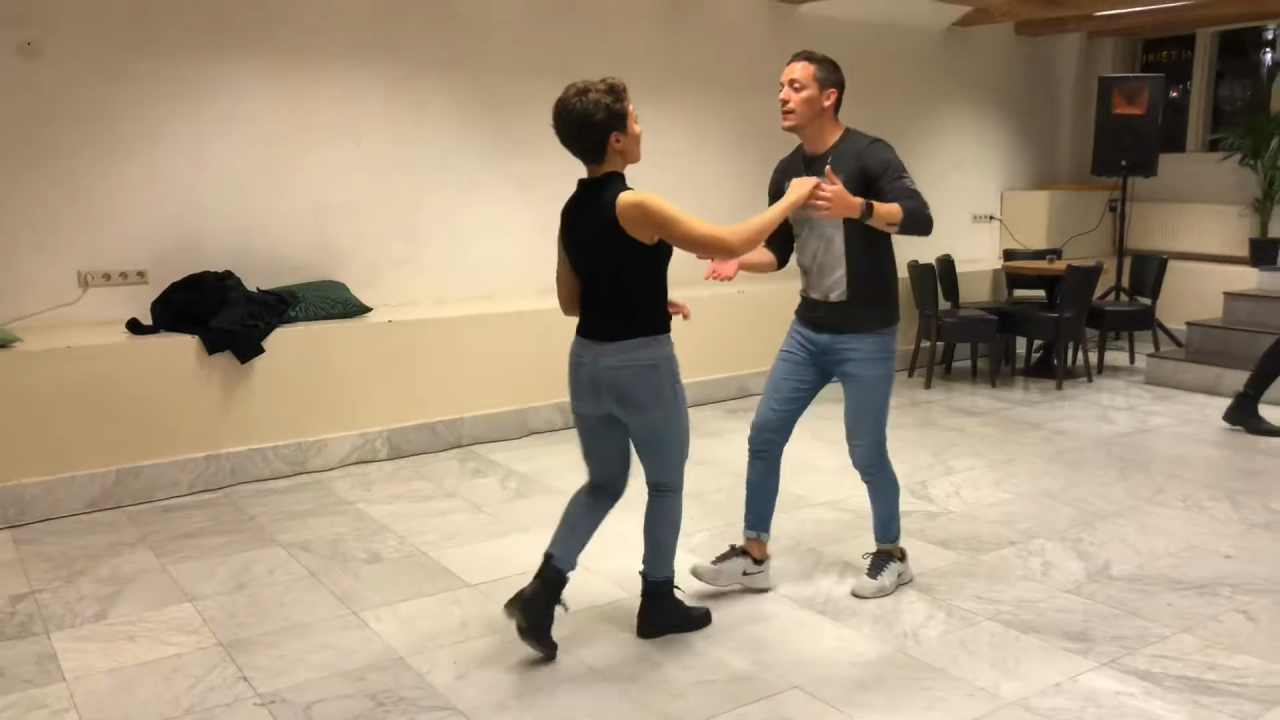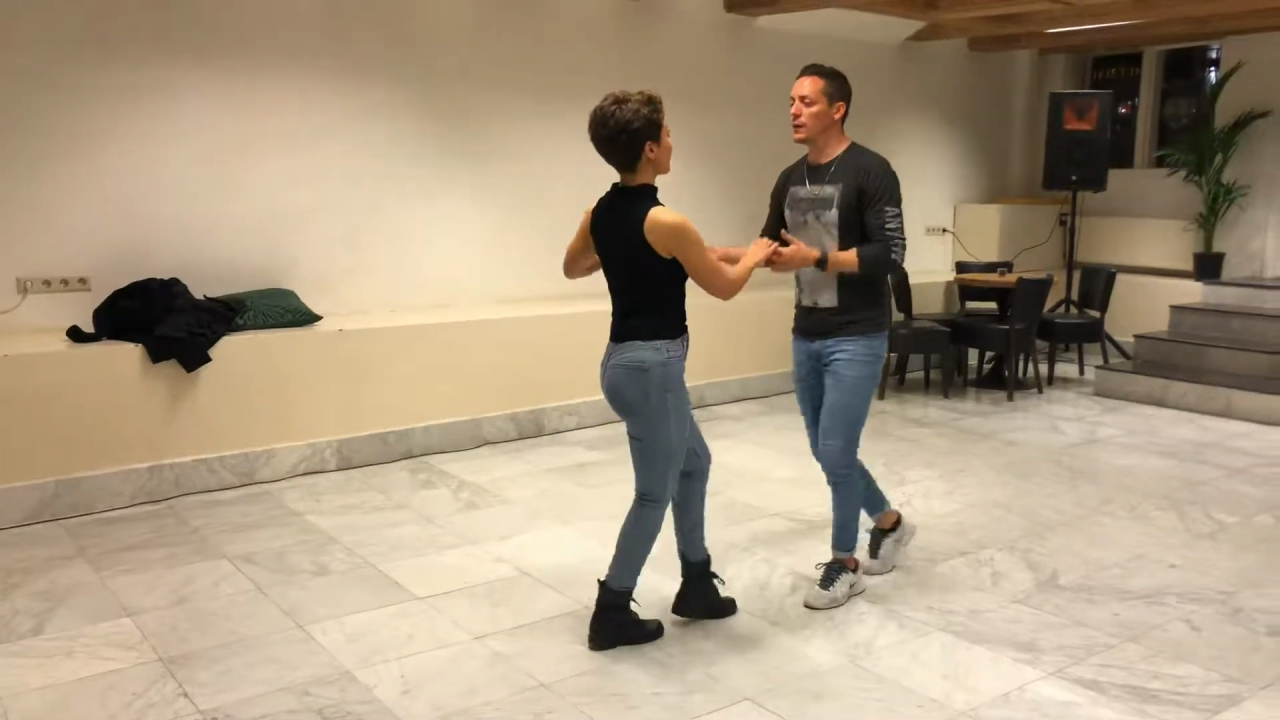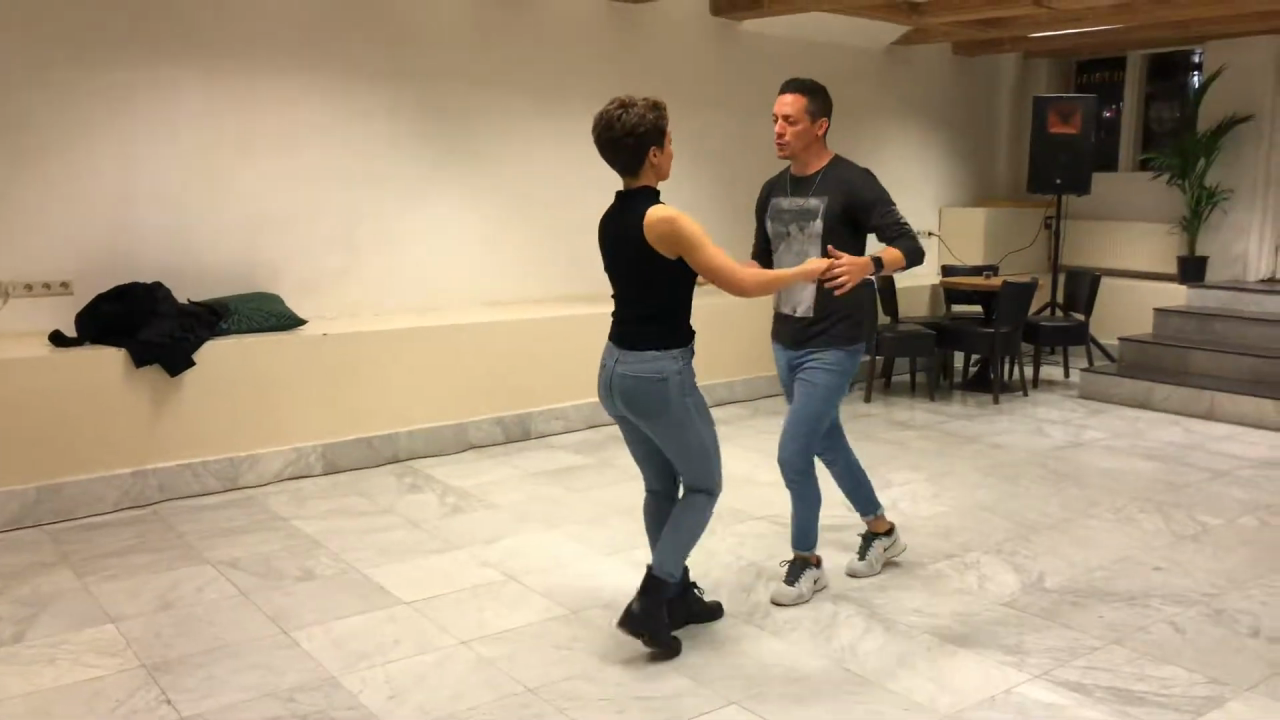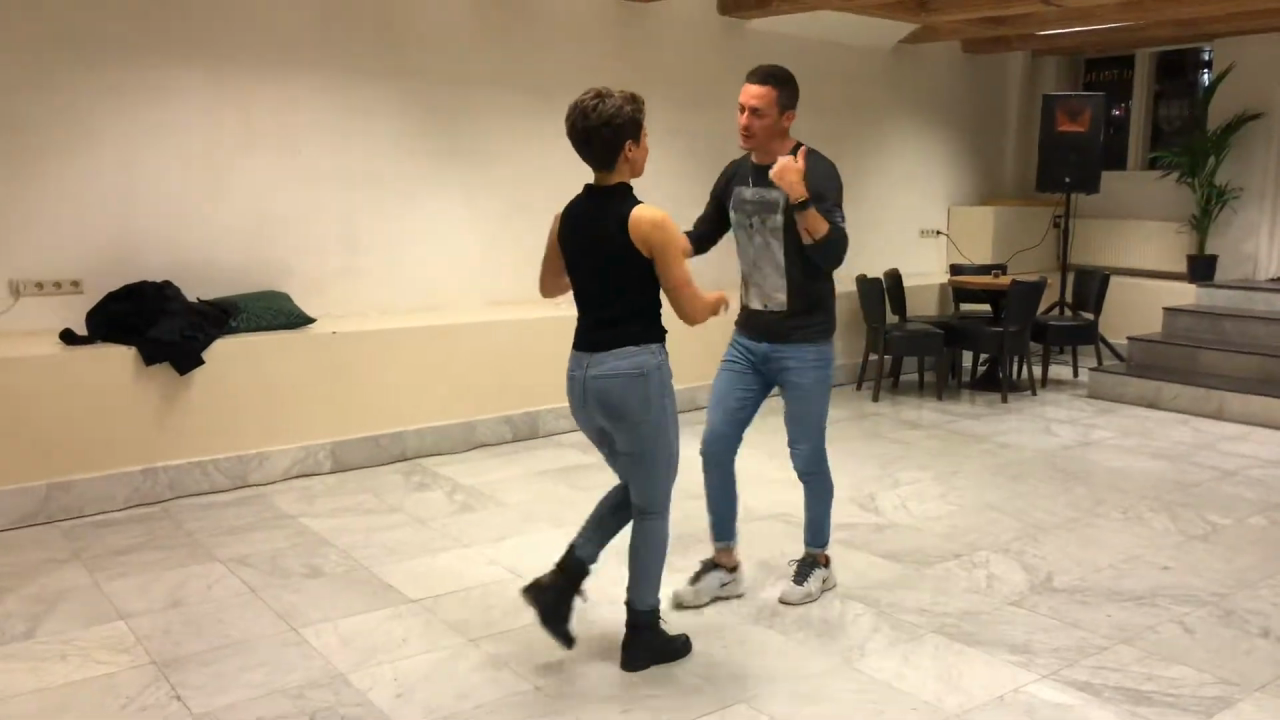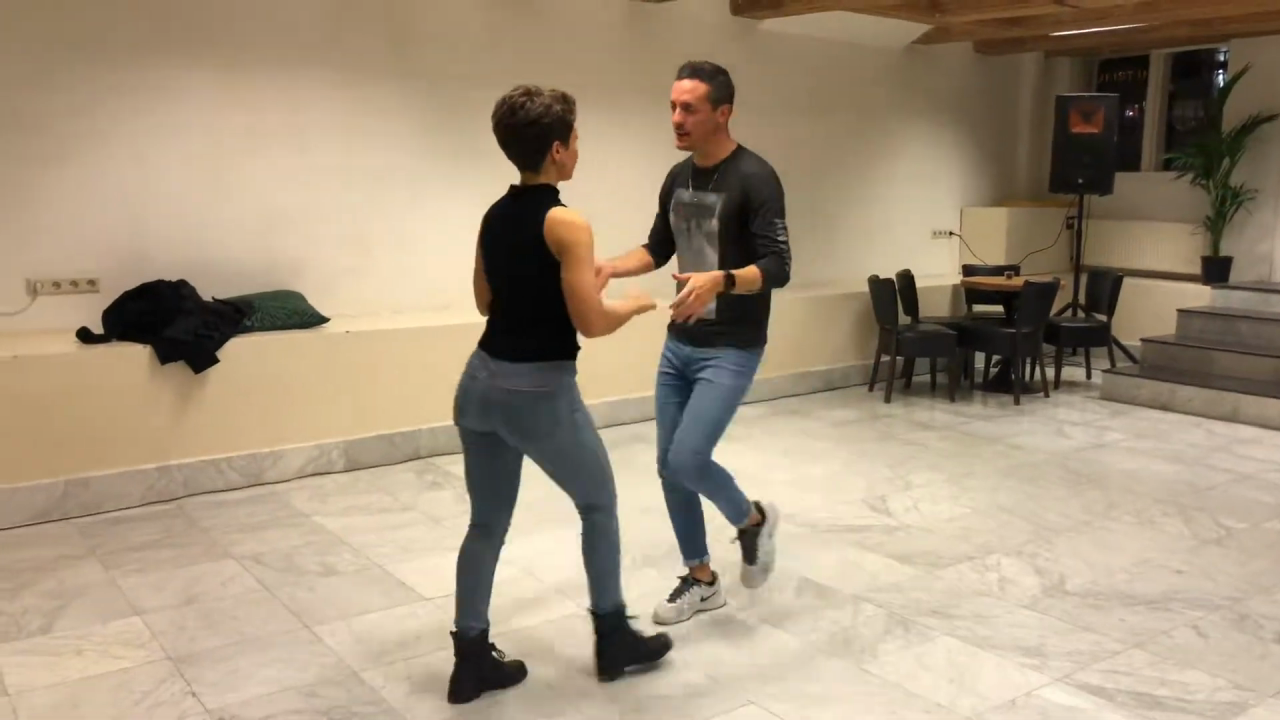
dt=0.4s
person 1, frame 1
left shoulder: (573, 211)
right shoulder: (634, 206)
right elbow: (731, 243)
right wrist: (791, 200)
left hip: (588, 361)
right hip: (642, 365)
left knee: (604, 484)
right knee: (666, 484)
left ankle: (543, 590)
right ankle: (658, 603)
person 1, frame 2
left shoulder: (601, 213)
right shoulder: (664, 222)
left elbow: (573, 267)
right elbow: (725, 286)
right wrist: (758, 252)
left hip: (626, 360)
right hip: (651, 366)
left knee: (692, 466)
right knee: (655, 493)
left ankle: (697, 588)
right ankle: (611, 615)
person 1, frame 3
left shoulder: (611, 220)
right shoulder: (663, 220)
right elbow: (742, 283)
left wrist: (687, 268)
right wrist: (803, 271)
left hip: (617, 370)
right hip: (659, 374)
left knee: (661, 487)
right knee: (704, 488)
left ankle: (677, 595)
right ankle: (650, 600)
person 1, frame 4
left shoulder: (568, 217)
right shoulder: (648, 221)
left elbow: (550, 286)
right elbow: (691, 312)
right wrist: (717, 297)
left hip: (584, 372)
right hip: (636, 374)
left knee: (633, 488)
right knee: (653, 505)
left ankle: (561, 583)
right ankle: (644, 633)
person 1, frame 5
left shoulder: (493, 219)
right shoulder: (566, 224)
right elbow: (590, 322)
right wrist: (635, 303)
left hip: (483, 381)
right hip: (539, 390)
left knee: (486, 524)
right knee: (597, 504)
left ankle: (472, 658)
right ankle: (613, 639)
person 2, frame 1
left shoulder: (868, 155)
right shoulder: (785, 172)
left elbow: (920, 218)
left wrist: (857, 206)
right wrist: (740, 261)
left hip: (866, 334)
right hip: (808, 331)
left knee: (866, 453)
right knee: (764, 436)
left ankle: (891, 554)
right ankle: (753, 554)
person 2, frame 2
left shoulder: (870, 171)
right shoulder: (789, 180)
left elbow: (889, 255)
right elbow: (777, 250)
left wrist: (816, 258)
left hip: (858, 338)
right hip: (807, 337)
left knee: (837, 454)
right knee: (826, 453)
left ankle: (844, 562)
right ankle: (889, 521)
person 2, frame 3
left shoulder: (854, 184)
right shoulder: (772, 192)
left elbow: (911, 248)
left wrist: (869, 265)
left hip: (832, 348)
right hip: (786, 345)
left knee: (792, 455)
right knee: (827, 445)
left ankle: (806, 560)
right ankle: (881, 530)
person 2, frame 4
left shoulder: (817, 171)
right shoulder: (734, 175)
left elbow: (832, 256)
right elbow: (701, 237)
left wrist: (798, 198)
left hip: (804, 345)
right hip: (747, 339)
left knee: (806, 457)
right knee: (715, 445)
left ankle: (816, 560)
right ankle: (724, 562)
person 2, frame 5
left shoulder: (754, 178)
right shoulder: (677, 179)
left elbow: (777, 268)
right elbow: (657, 250)
left wrist: (719, 282)
right wrist: (604, 268)
left hip: (731, 350)
right hip: (678, 346)
left knee: (691, 463)
right knee: (669, 465)
left ankle: (752, 520)
right ankle: (701, 578)
